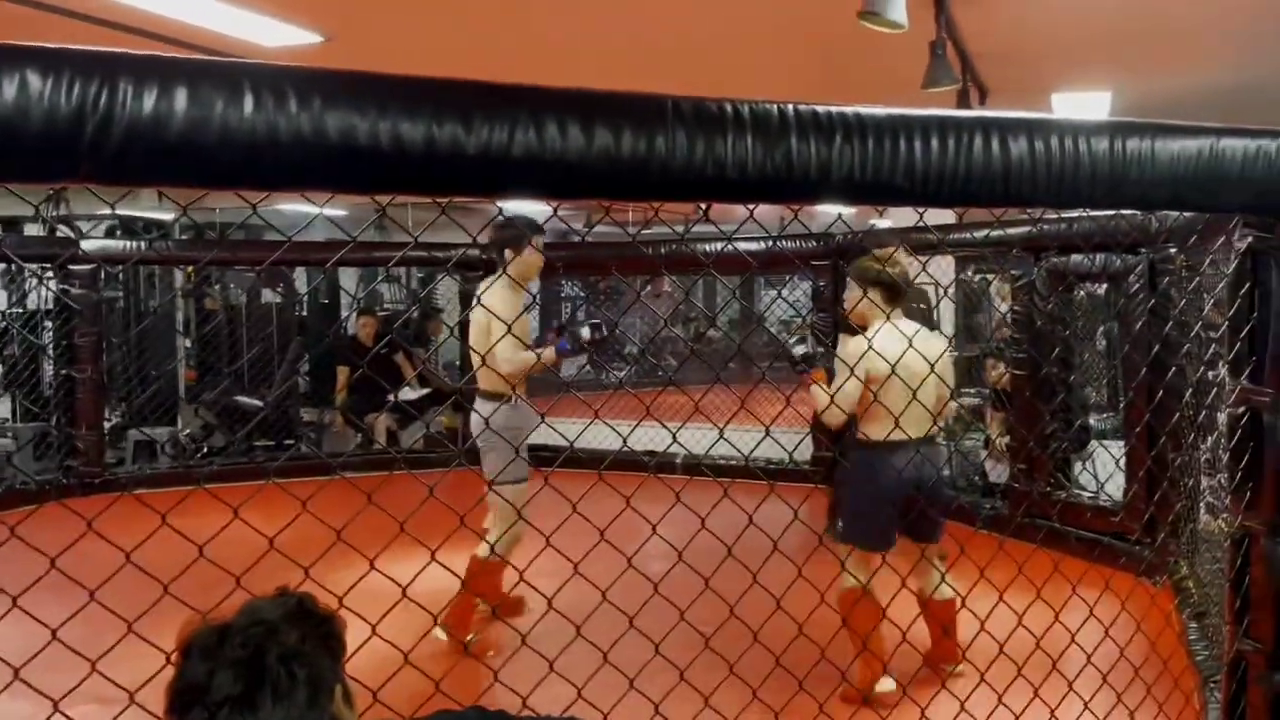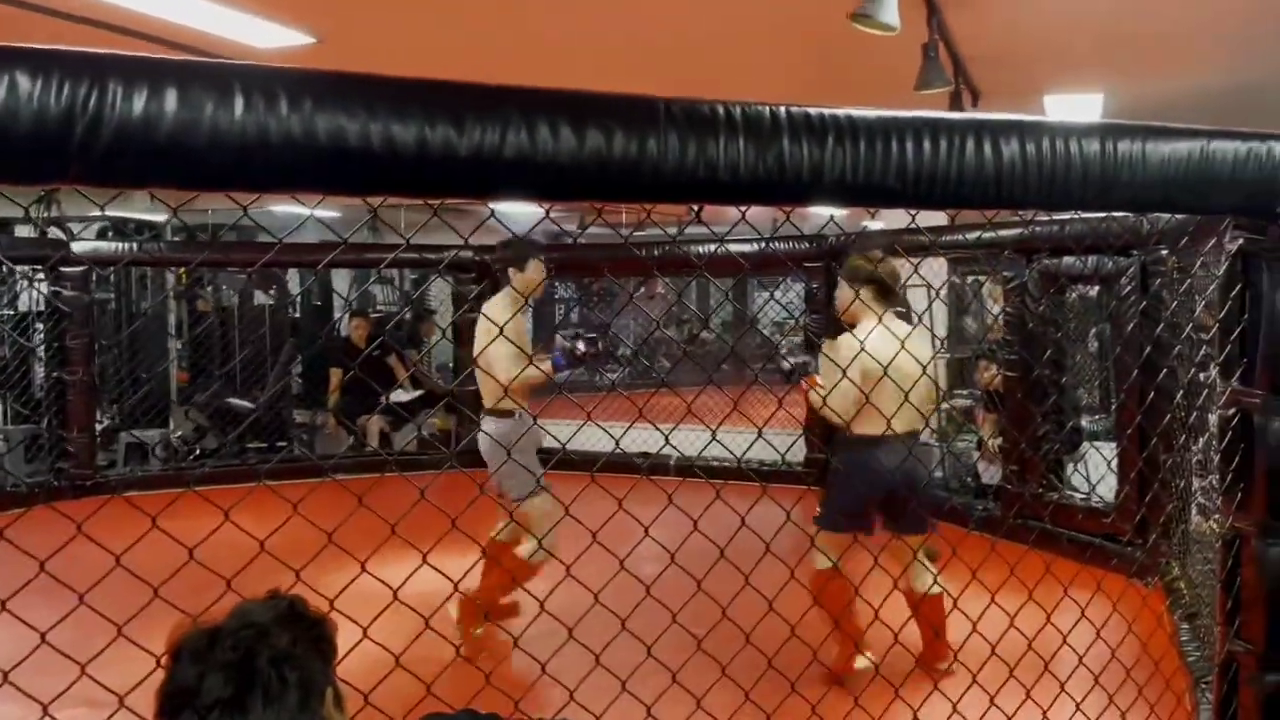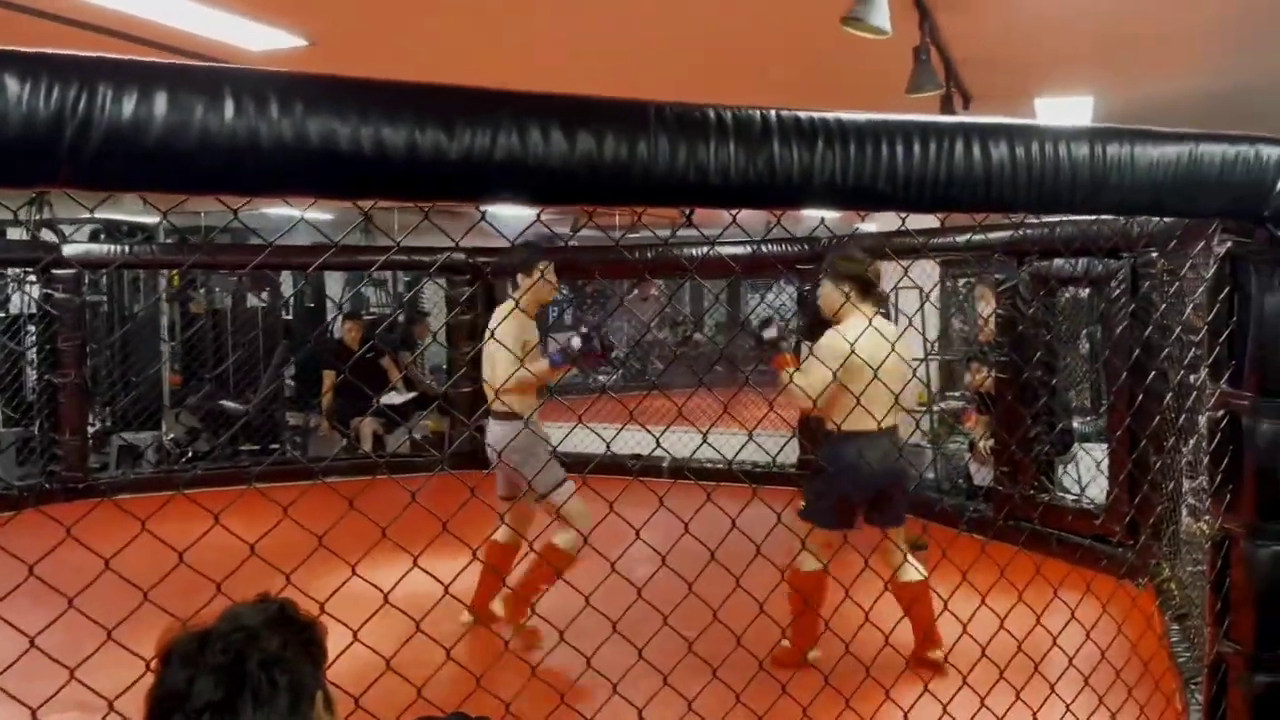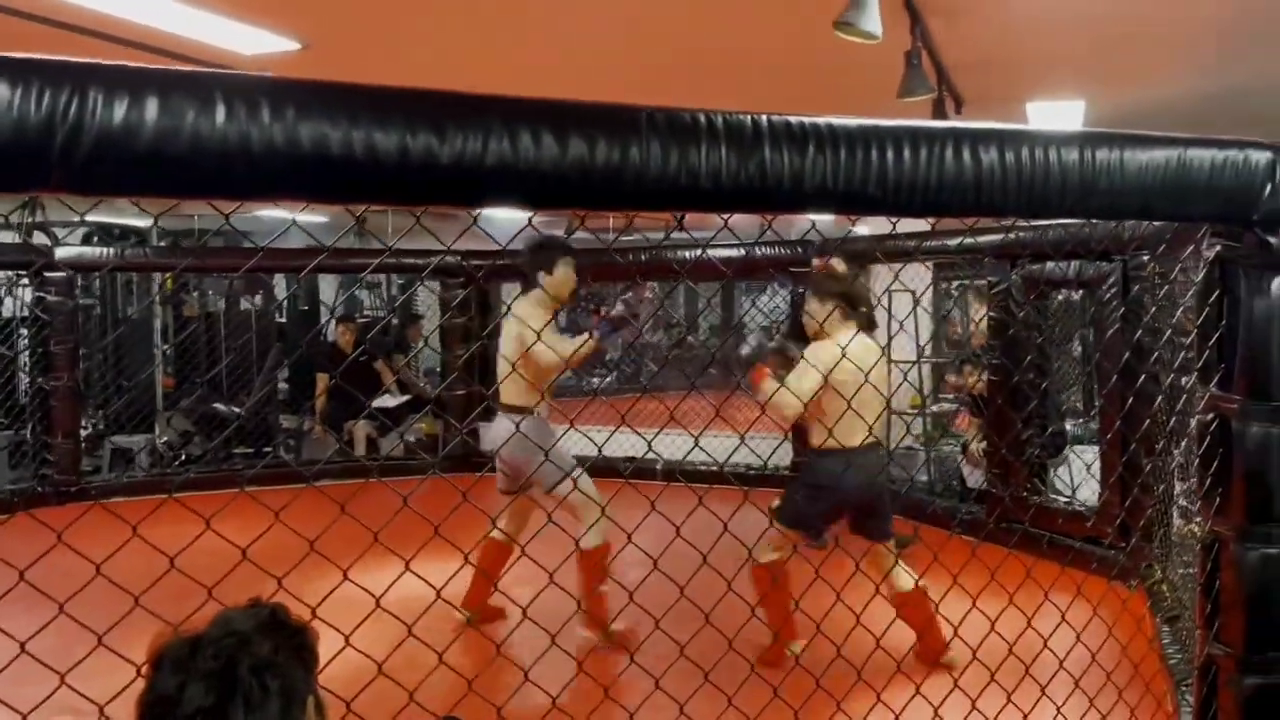
dt=0.1s
person 1, frame 1
left shoulder: (861, 347)
right shoulder: (934, 341)
left elbow: (834, 413)
right elbow: (942, 408)
left wrist: (810, 366)
left hip: (874, 467)
right hip: (925, 463)
left knee: (853, 577)
right knee: (930, 567)
left ankle: (875, 673)
right ankle: (946, 656)
person 1, frame 2
left shoulder: (850, 344)
right shoulder: (919, 338)
left elbow: (838, 414)
right elbow: (926, 405)
left wrist: (809, 381)
left hip: (862, 460)
right hip: (908, 458)
left knee: (825, 560)
right knee: (914, 563)
left ankle: (853, 652)
right ankle: (937, 653)
person 1, frame 3
left shoulder: (837, 339)
right shoulder: (892, 333)
left elbow: (803, 400)
left wrist: (779, 353)
left hip: (846, 456)
right hip: (888, 452)
left knee: (812, 554)
right knee: (896, 552)
left ankle: (801, 643)
right ankle: (930, 645)
person 1, frame 4
left shoulder: (822, 353)
right shoulder: (872, 349)
left elbow: (784, 410)
left wrist: (757, 370)
left hip: (830, 471)
right hip: (871, 466)
left knee: (768, 551)
right knee: (887, 561)
left ankle: (783, 640)
right ankle: (934, 645)
person 2, frame 1
left shoulder: (502, 293)
right shoulder: (501, 297)
right elbow: (512, 367)
left wrist: (553, 346)
right wrist: (567, 347)
left hip: (503, 412)
right hip: (501, 416)
left knee: (513, 509)
right knee: (505, 528)
left ankle: (489, 592)
right ankle: (457, 622)
person 2, frame 2
left shoulder: (509, 309)
right shoulder: (501, 313)
right elbow: (508, 379)
left wrist: (555, 357)
right wrist: (561, 361)
left hip: (508, 428)
right hip: (506, 431)
left knee: (520, 520)
right knee: (547, 529)
left ankle: (487, 600)
right ankle: (474, 605)
person 2, frame 3
left shoulder: (520, 318)
right shoulder: (511, 318)
left elbow: (541, 370)
right elbow: (515, 379)
left wrist: (577, 355)
right wrist: (569, 355)
left hip: (507, 433)
right hip: (516, 434)
left knee: (517, 522)
right knee: (580, 519)
left ankle: (480, 606)
right ankle: (518, 601)
person 2, frame 4
left shoulder: (534, 311)
right shoulder: (528, 311)
left elbow: (556, 360)
right elbow: (554, 359)
left wrist: (593, 331)
right wrist: (602, 329)
left hip: (512, 428)
right hip: (522, 430)
left knee: (514, 517)
right knee: (591, 511)
left ankle: (475, 601)
right ankle: (598, 617)
